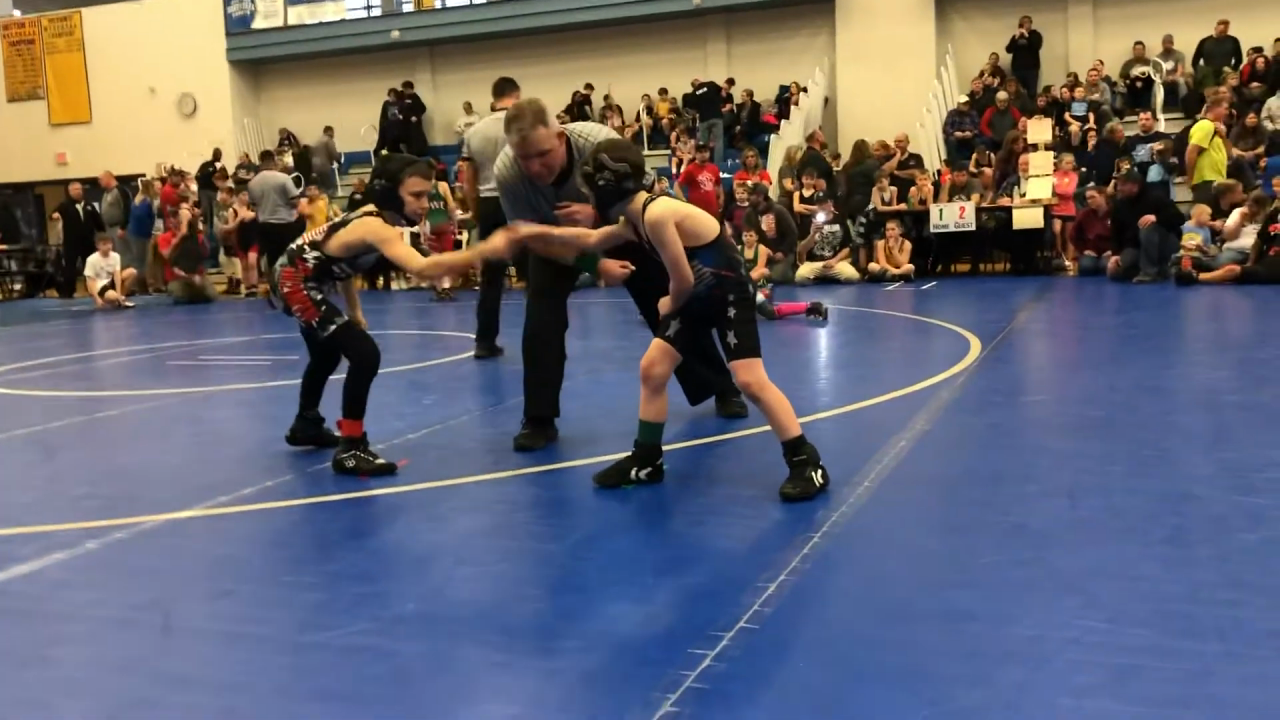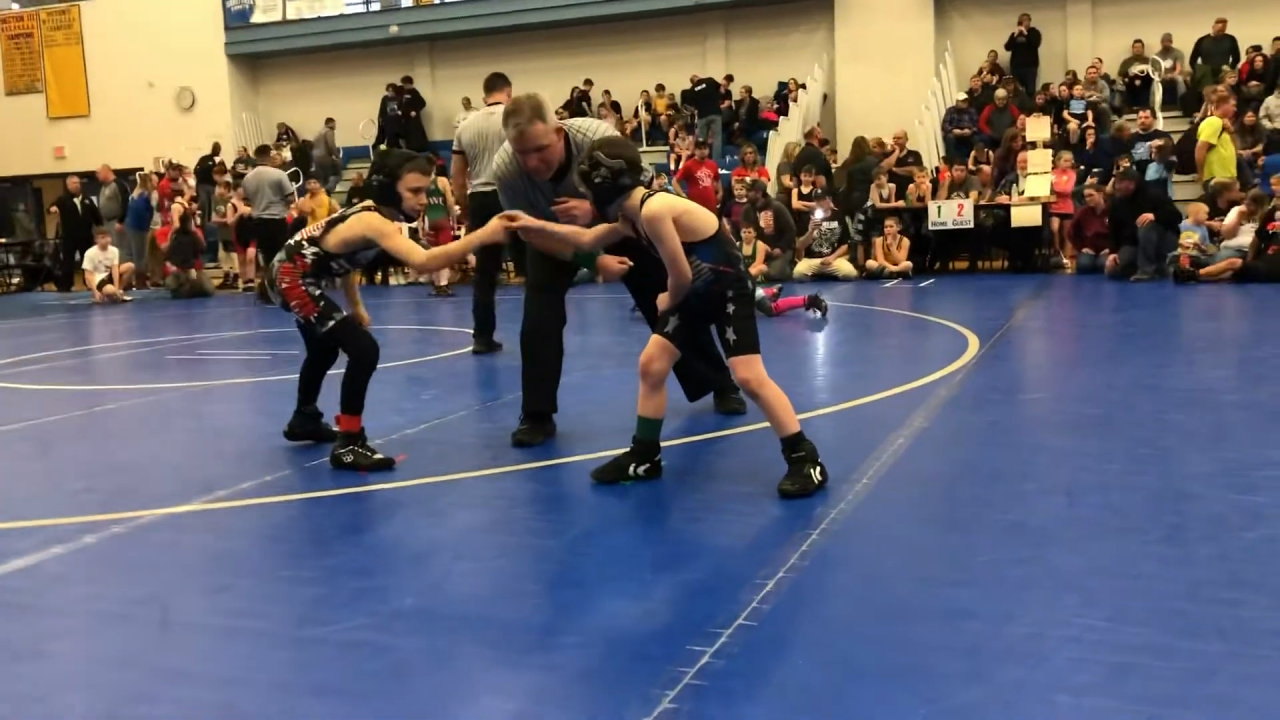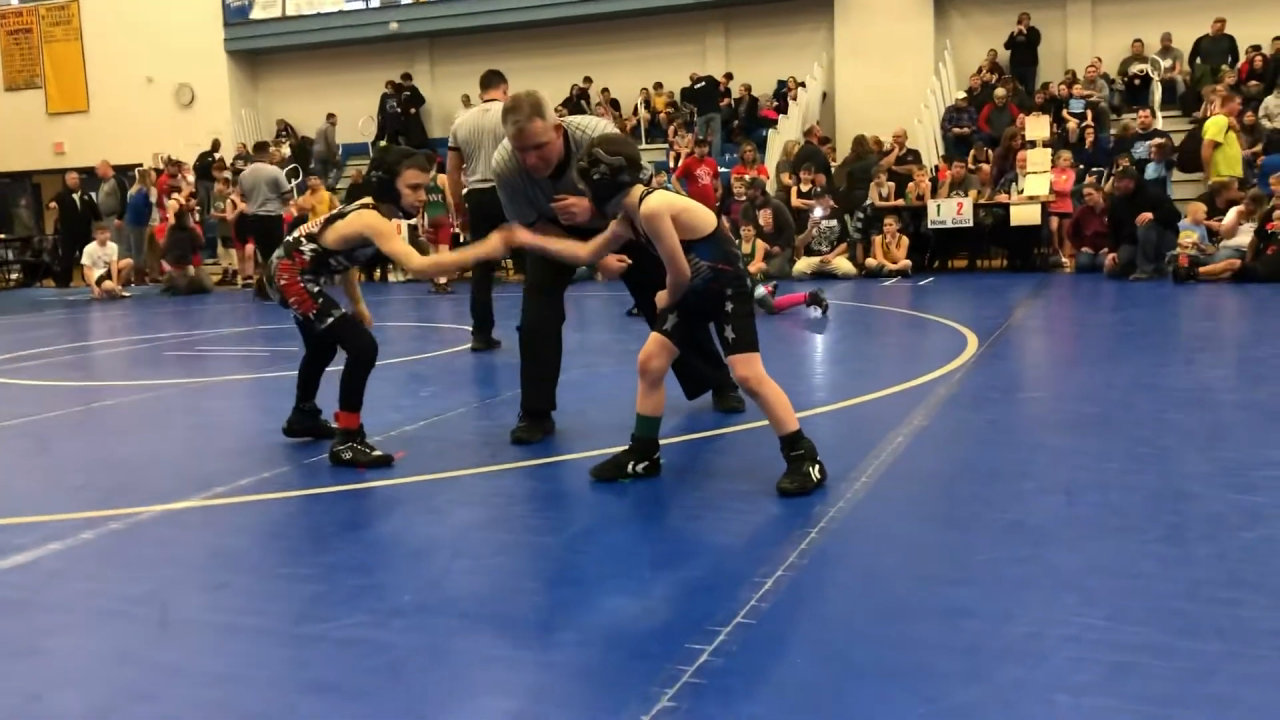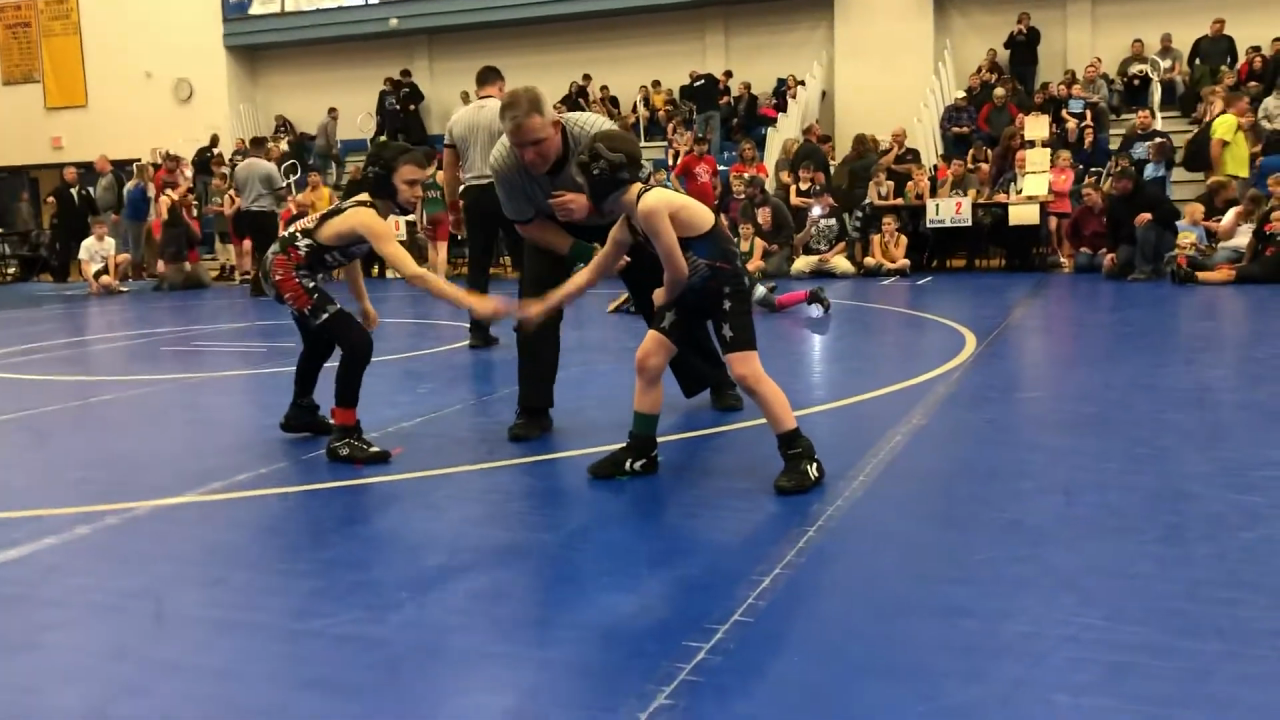
dt=0.1s
person 1, frame 1
left shoulder: (657, 214)
right shoulder: (632, 222)
left elbow: (683, 280)
right elbow: (592, 240)
left wrist: (671, 306)
right wrist: (540, 231)
left hip: (729, 293)
right hip: (695, 297)
left knee: (750, 380)
right knee: (653, 369)
left ankle: (805, 462)
right ankle: (646, 460)
person 1, frame 2
left shoulder: (654, 210)
right shoulder: (629, 219)
left elbow: (681, 276)
right elbow: (587, 240)
left wrist: (668, 302)
right wrist: (535, 225)
left hip: (728, 289)
right hip: (693, 293)
left knee: (749, 376)
right knee: (651, 365)
left ankle: (804, 459)
right ankle: (644, 456)
person 1, frame 3
left shoulder: (652, 208)
right shoulder: (627, 219)
left elbow: (679, 274)
right elbow: (589, 253)
left wrist: (668, 300)
right wrist: (532, 242)
left hip: (727, 286)
right hip: (693, 291)
left knee: (748, 374)
right knee: (650, 363)
left ankle: (803, 457)
right ankle: (643, 455)
person 1, frame 4
left shoulder: (650, 205)
right shoulder: (628, 220)
left elbow: (677, 272)
right elbow: (595, 270)
left wrist: (664, 298)
right wrist: (547, 305)
left hip: (725, 284)
right hip: (690, 289)
left knee: (746, 373)
right knee: (647, 361)
left ankle: (801, 455)
right ankle: (641, 452)
person 2, frame 1
left shoulder: (601, 143)
right shoulder: (506, 173)
left wrist: (597, 214)
right wrist: (594, 263)
right knee: (542, 315)
left ankle: (722, 389)
right ankle: (539, 421)
person 2, frame 2
left shoulder: (599, 139)
right shoulder: (505, 168)
left wrist: (595, 210)
right wrist: (591, 259)
right knee: (540, 311)
left ankle: (721, 385)
right ankle: (537, 416)
person 2, frame 3
left shoulder: (599, 136)
right shoulder: (504, 165)
right elbow: (530, 228)
left wrist: (593, 208)
right hip: (552, 227)
right knee: (538, 306)
left ankle: (719, 383)
right ankle: (535, 413)
person 2, frame 4
left shoulder: (597, 133)
right shoulder: (502, 162)
right elbow: (527, 225)
left wrist: (591, 205)
right wrist: (589, 255)
left hip: (619, 216)
right hip: (551, 224)
left ankle: (717, 381)
right ankle: (533, 410)
person 3, frame 1
left shoulder: (373, 216)
right shoulder: (374, 227)
right elbow: (422, 268)
left wrist: (354, 311)
right wrist: (486, 251)
left hip: (301, 279)
right hip: (294, 282)
left knee: (327, 355)
right knee: (365, 354)
left ankle: (306, 425)
right ankle: (350, 449)
person 3, frame 2
left shoulder: (371, 212)
right shoulder: (374, 223)
right elbow: (423, 261)
left wrist: (356, 306)
right wrist: (484, 236)
left hip: (299, 276)
right hip: (292, 277)
left knee: (325, 350)
right knee: (363, 350)
left ankle: (304, 420)
right ankle: (348, 444)
person 3, frame 3
left shoulder: (371, 210)
right shoulder: (372, 221)
right elbow: (419, 266)
left wrist: (356, 304)
right wrist: (482, 251)
left hip: (298, 272)
right hip: (290, 274)
left knee: (322, 346)
right knee: (363, 346)
left ankle: (303, 417)
right ankle: (346, 441)
person 3, frame 4
left shoulder: (367, 206)
right shoulder: (366, 218)
right elbow: (414, 274)
left wrist: (363, 302)
right wrist: (472, 302)
left hip: (295, 268)
right hip: (286, 269)
left knee: (321, 342)
right knee: (357, 343)
left ankle: (300, 412)
right ankle: (343, 437)
person 4, frame 1
left shoulder: (474, 131)
left elbow: (468, 182)
left wrist: (478, 216)
left hip: (488, 207)
left knee: (491, 277)
left ankle: (485, 341)
person 4, frame 2
left shoulder: (465, 125)
left elbow: (457, 176)
left wrist: (465, 212)
left hip: (480, 201)
left knee: (484, 272)
left ankle: (482, 337)
person 4, frame 3
left shoulder: (461, 122)
left elbow: (453, 173)
left wrist: (459, 210)
left hip: (477, 198)
left knee: (482, 269)
left ankle: (481, 334)
person 4, frame 4
left shoulder: (456, 118)
left elbow: (448, 171)
left wrist: (453, 209)
left hip: (473, 195)
left knee: (477, 266)
right knee: (526, 259)
left ankle: (479, 331)
